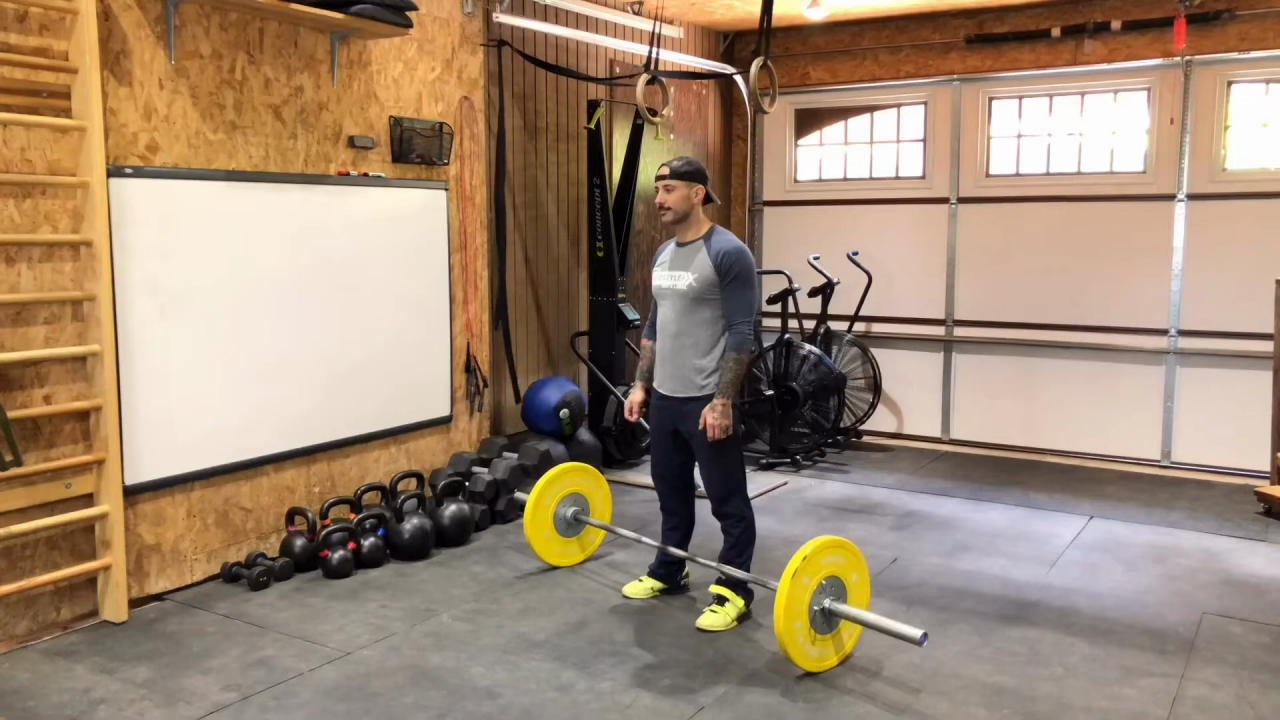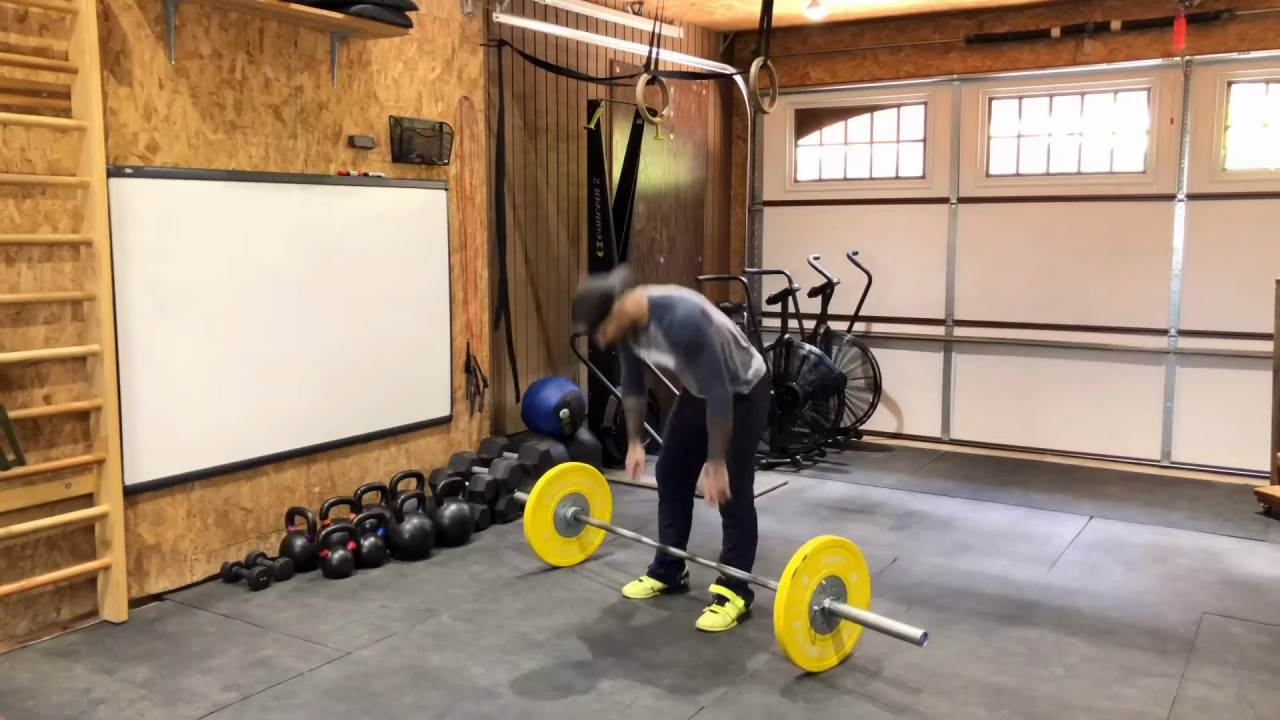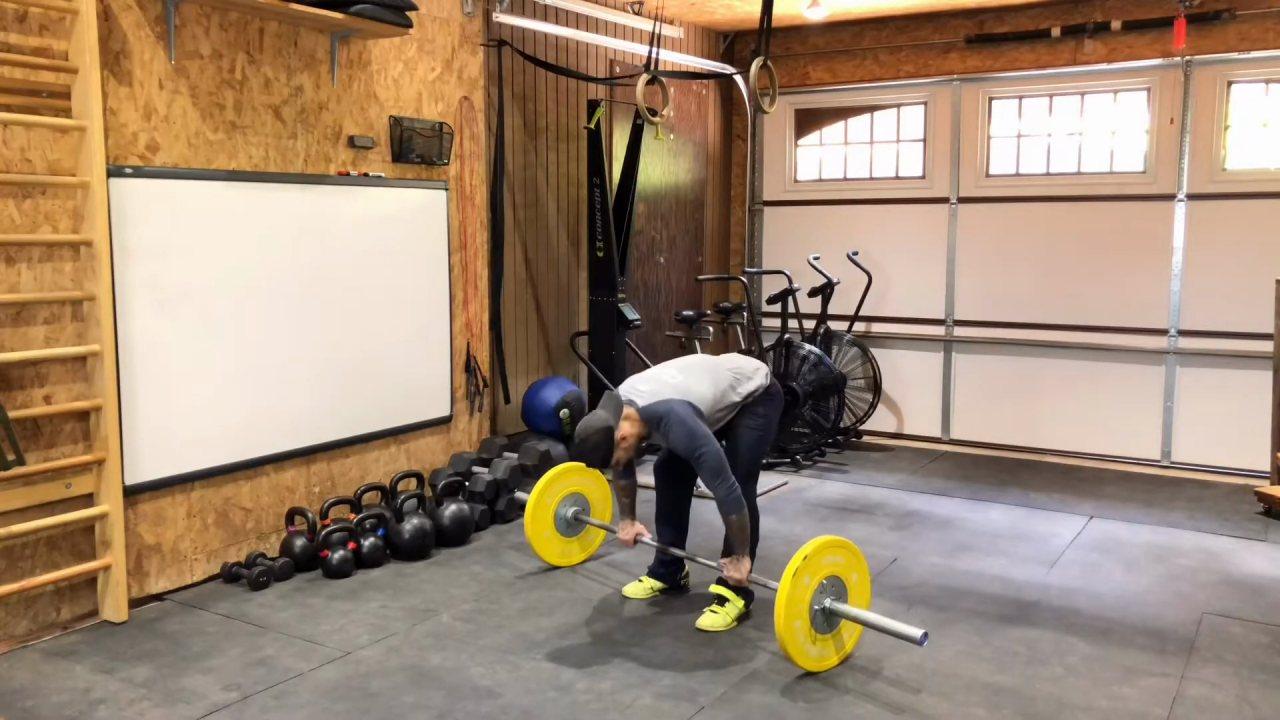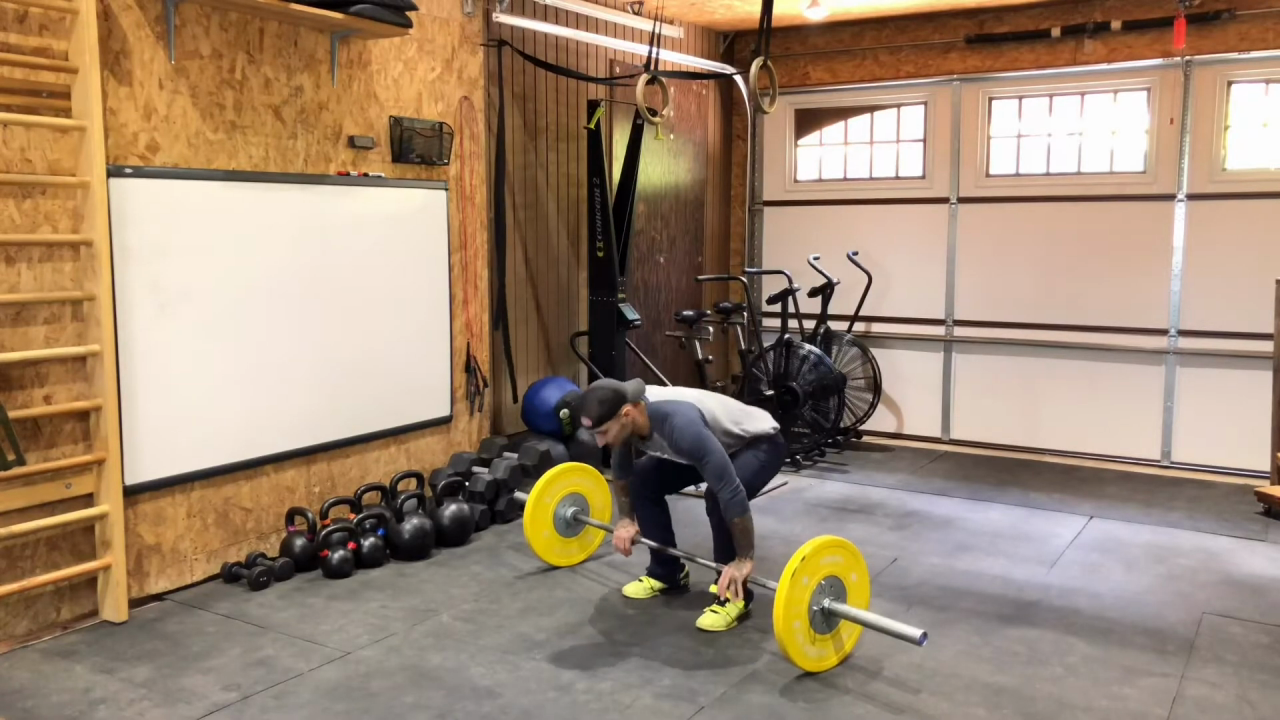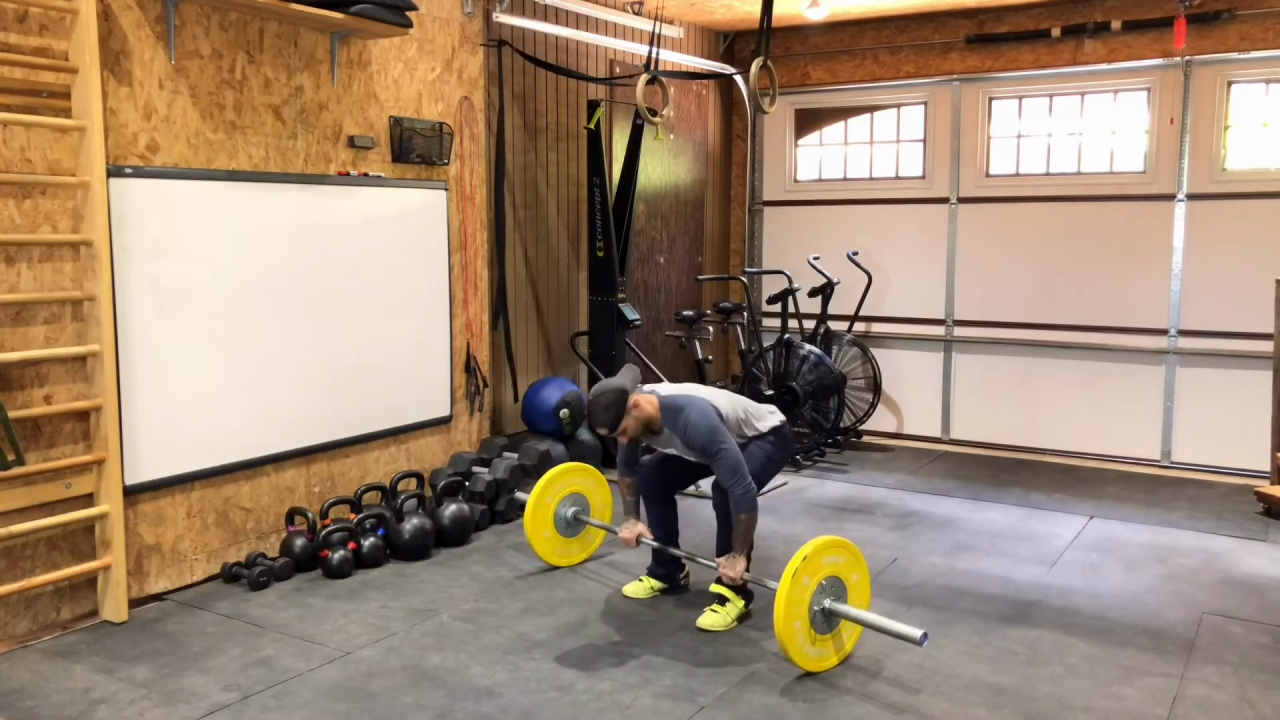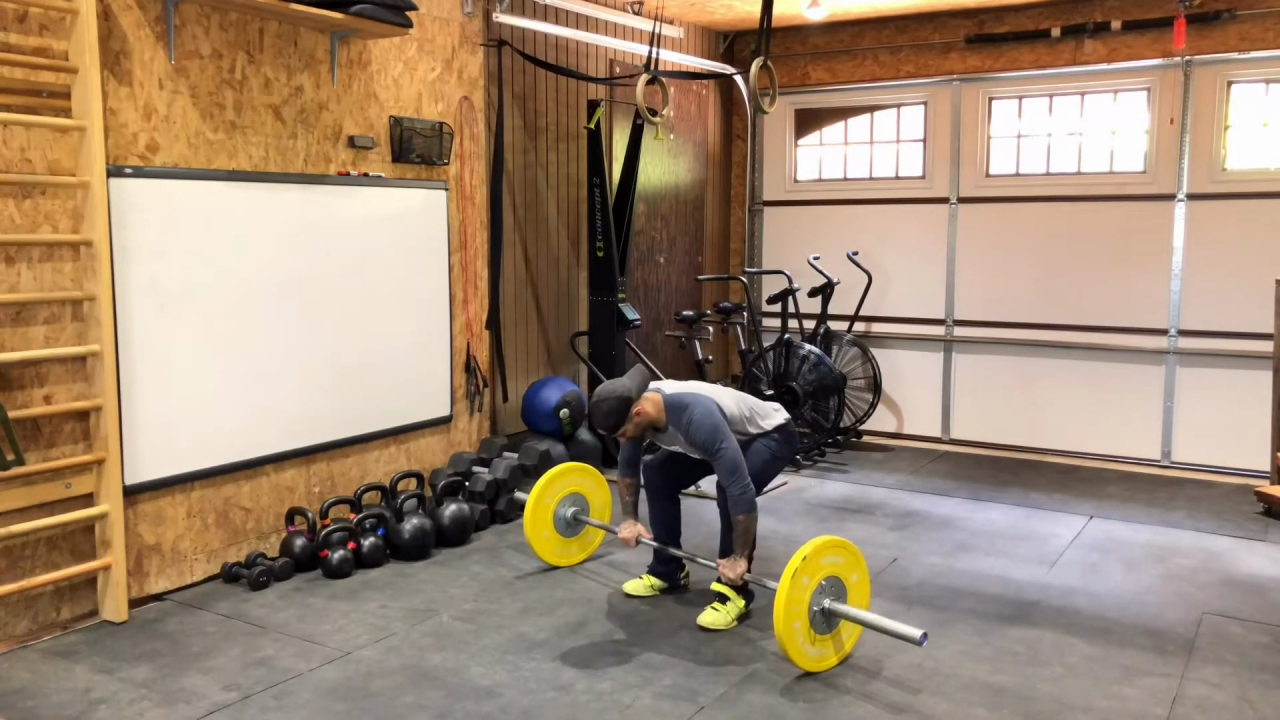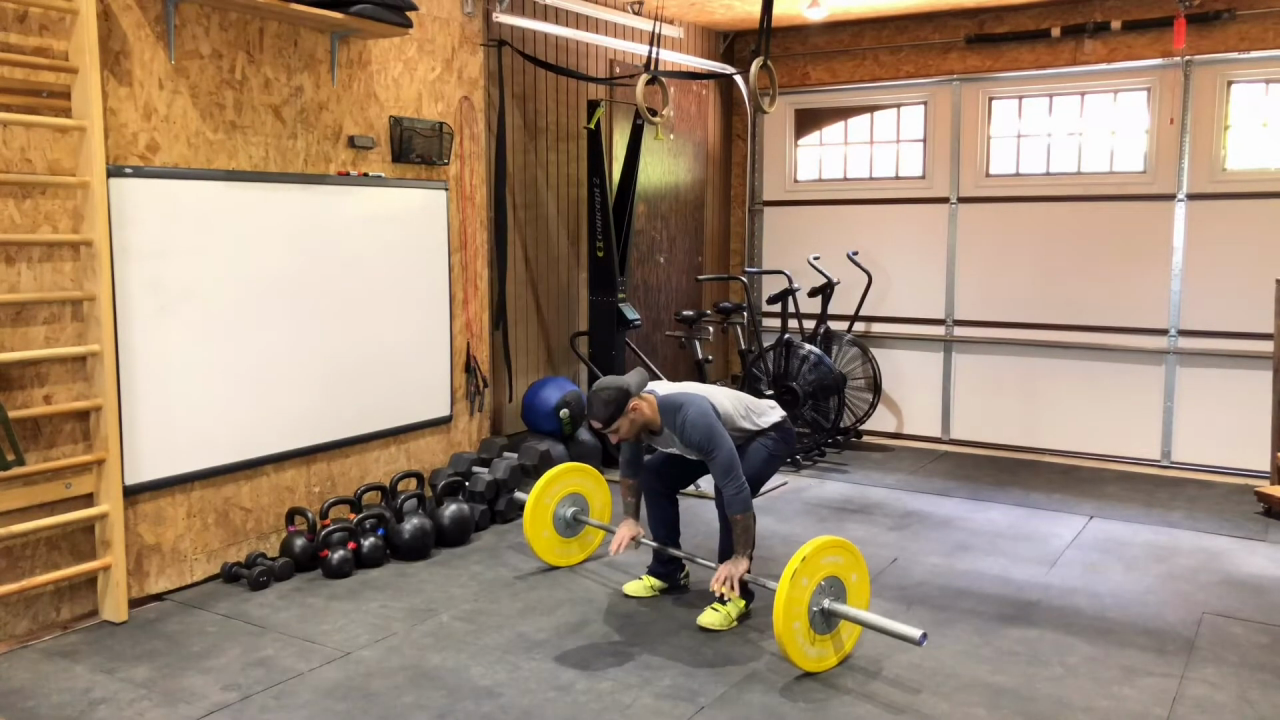
dt=0.7s
person 1, frame 1
left shoulder: (728, 253)
right shoulder: (663, 254)
left elbow: (741, 335)
left wrist: (723, 401)
right wrist: (641, 385)
left hip: (707, 401)
right hip: (665, 397)
left knee: (727, 499)
right knee: (671, 491)
left ankle: (735, 592)
right ankle: (668, 572)
person 1, frame 2
left shoulder: (682, 319)
right shoulder: (628, 324)
left elbow: (719, 394)
right elbow: (632, 383)
left wrist: (716, 464)
right wrist: (635, 442)
left hip: (743, 391)
right hip: (697, 393)
left knee: (732, 492)
right knee: (669, 474)
left ankle: (734, 592)
right ankle: (667, 572)
person 1, frame 3
left shoulder: (675, 420)
right shoulder: (616, 412)
left elbow: (724, 487)
right elbow: (622, 469)
left wrist: (741, 557)
right wrist: (627, 518)
left hip: (755, 397)
right hip: (717, 390)
left knee: (738, 484)
right knee: (669, 474)
left ankle: (734, 591)
right ankle: (669, 571)
person 1, frame 4
left shoulder: (680, 424)
right shoulder: (626, 412)
left elbow: (731, 491)
right elbow: (622, 469)
left wrist: (744, 559)
right wrist: (625, 519)
left hip: (760, 442)
right hip: (718, 438)
left knee: (717, 497)
right knee: (643, 479)
left ankle: (734, 595)
right ankle: (667, 572)
person 1, frame 5
left shoulder: (694, 419)
right shoulder: (631, 412)
left elbow: (742, 488)
right elbow: (628, 466)
left wrist: (739, 555)
right wrist: (631, 517)
left hip: (766, 436)
right hip: (724, 436)
left knee: (725, 491)
right knee: (651, 477)
left ankle: (734, 591)
right ankle: (668, 571)
person 1, frame 6
left shoulder: (697, 418)
right shoulder: (637, 407)
left elbow: (740, 488)
right elbow: (628, 465)
left wrist: (740, 558)
right wrist: (629, 518)
left hip: (772, 434)
right hip: (729, 434)
left knee: (728, 489)
right knee: (657, 473)
left ankle: (735, 591)
right ankle: (668, 570)
person 1, frame 7
left shoulder: (691, 417)
right shoulder: (633, 411)
left elbow: (735, 487)
right elbow: (631, 466)
left wrist: (741, 557)
right wrist: (630, 519)
left hip: (769, 432)
right hip: (726, 431)
left knee: (726, 490)
right knee: (654, 475)
left ankle: (735, 592)
right ankle: (668, 571)
